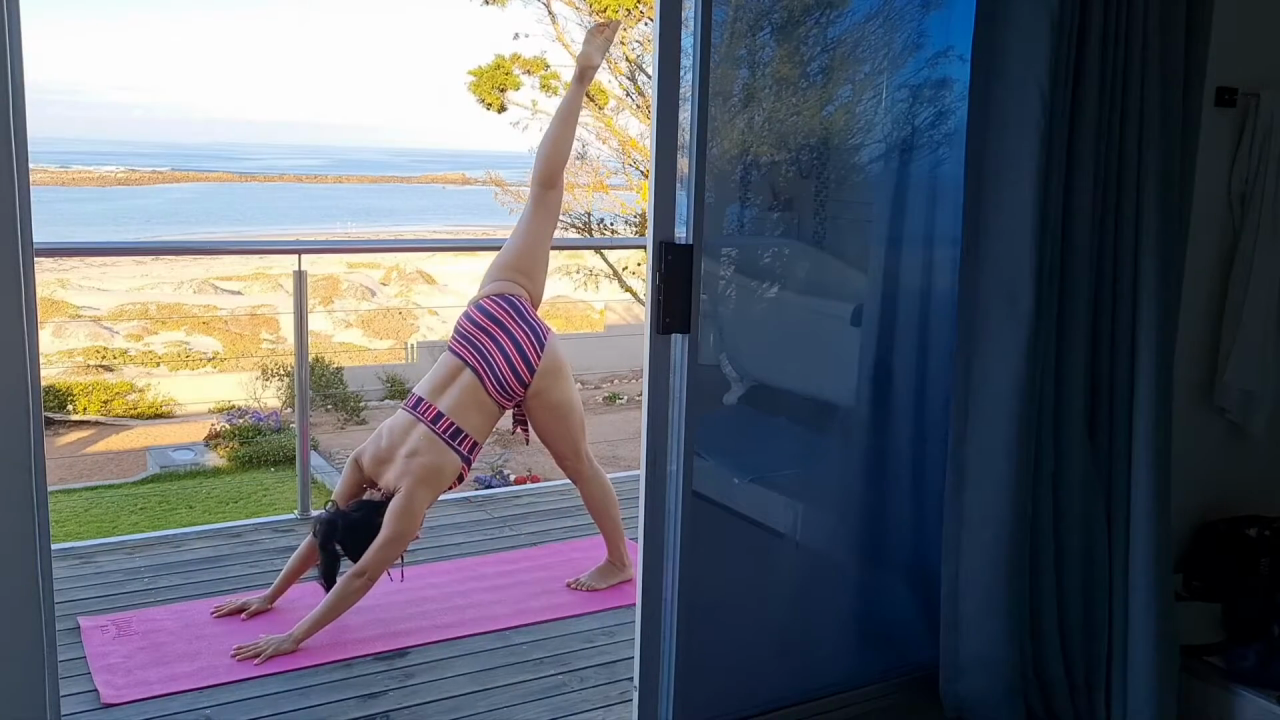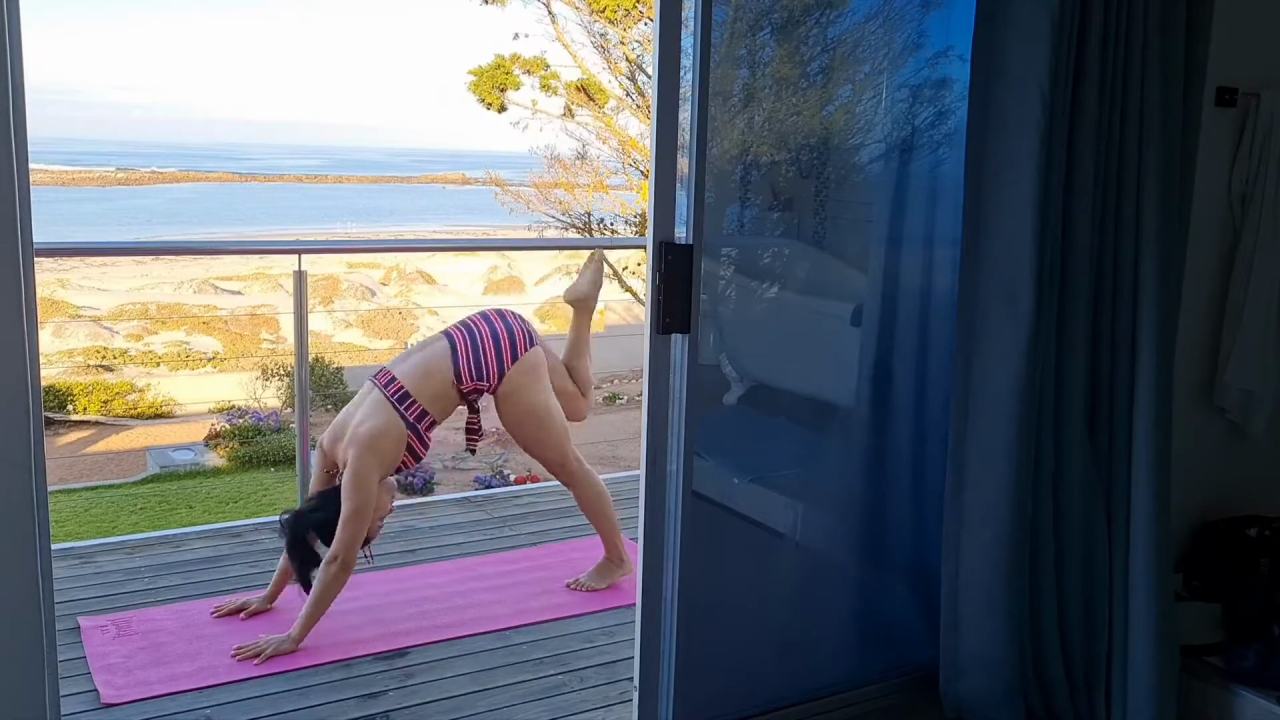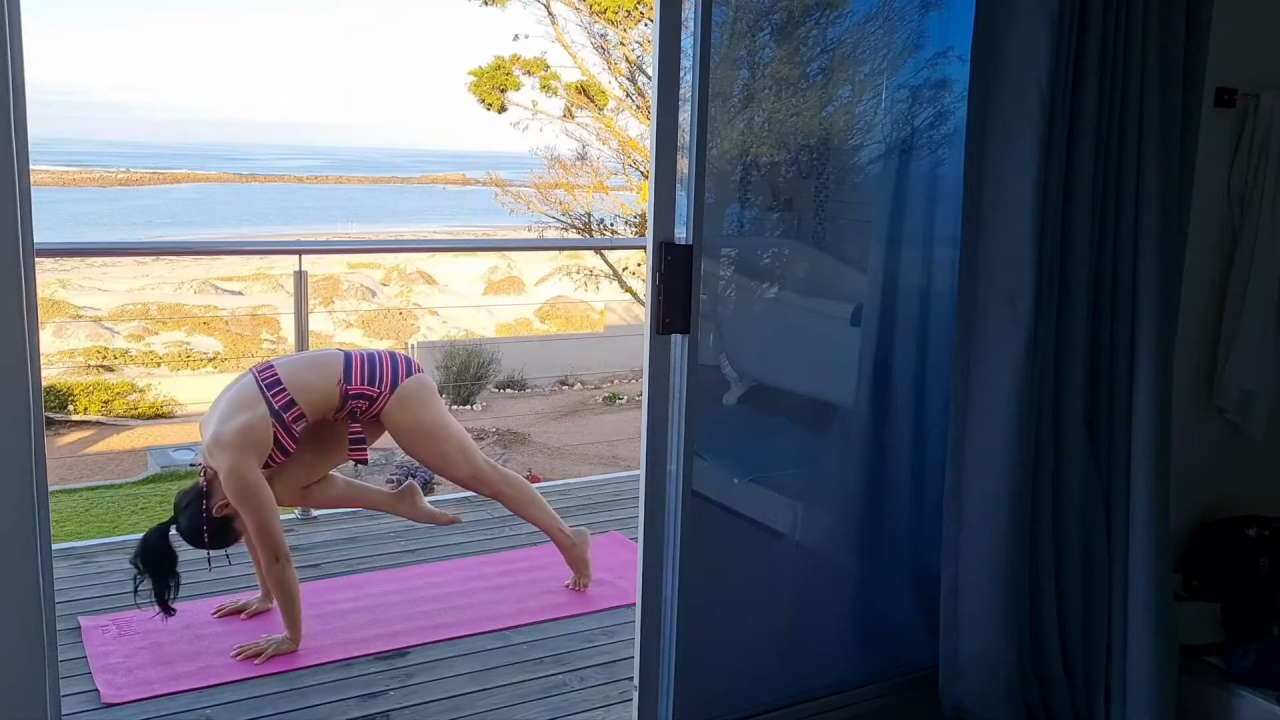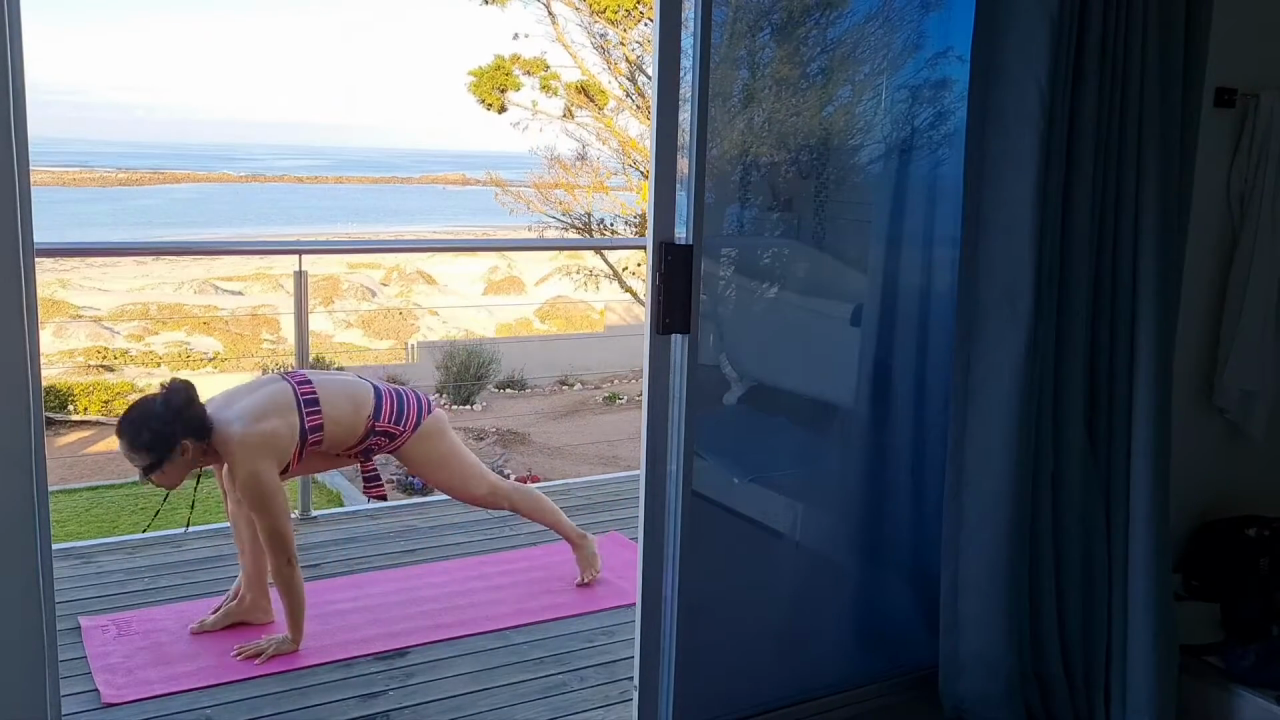
dt=0.5s
person 1, frame 1
left shoulder: (411, 487)
right shoulder: (371, 458)
left elbow: (360, 577)
right elbow: (325, 530)
left wrist: (292, 638)
right wrist: (267, 597)
left hip: (518, 351)
right hip: (495, 318)
left knee: (579, 465)
right knee: (543, 190)
left ankle: (621, 564)
right ankle: (581, 78)
person 1, frame 2
left shoulder: (361, 458)
right shoulder: (333, 443)
left elbow: (339, 560)
right elbow: (311, 525)
left wrist: (294, 636)
right wrist: (268, 595)
left hip: (488, 349)
right hip: (477, 338)
left knee: (565, 464)
right knee: (576, 407)
left ankle: (617, 559)
right ankle: (584, 298)
person 1, frame 3
left shoulder: (231, 462)
right shoulder: (215, 441)
left elbow: (275, 552)
right elbow: (257, 520)
left wrist: (292, 637)
right wrist: (265, 594)
left hip: (380, 383)
right hip: (363, 389)
left knee: (478, 474)
right knee: (282, 485)
left ankle: (570, 540)
right ankle: (401, 502)
person 1, frame 4
left shoulder: (244, 450)
right shoulder: (207, 420)
left elbow: (283, 553)
right elbow: (236, 498)
left wrist: (293, 635)
right wrist: (248, 579)
left hip: (395, 417)
right hip: (355, 414)
left knee: (488, 490)
left ankle: (578, 539)
right ankle: (252, 601)
